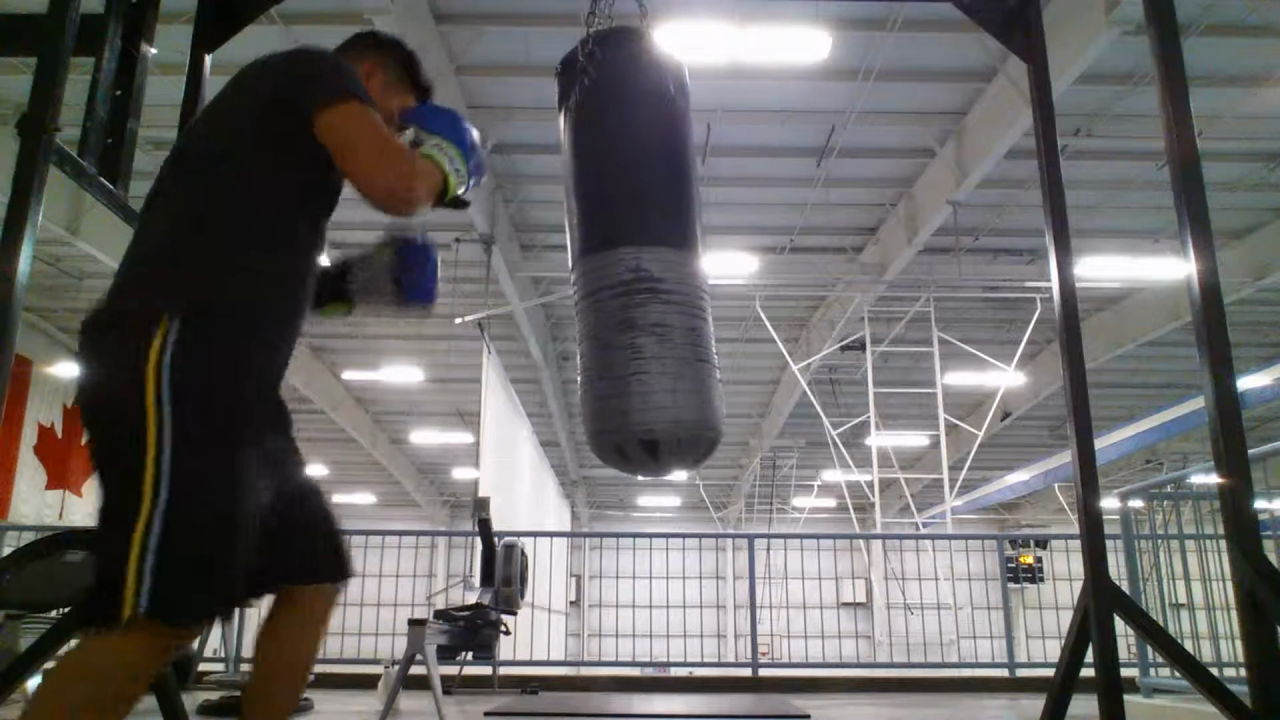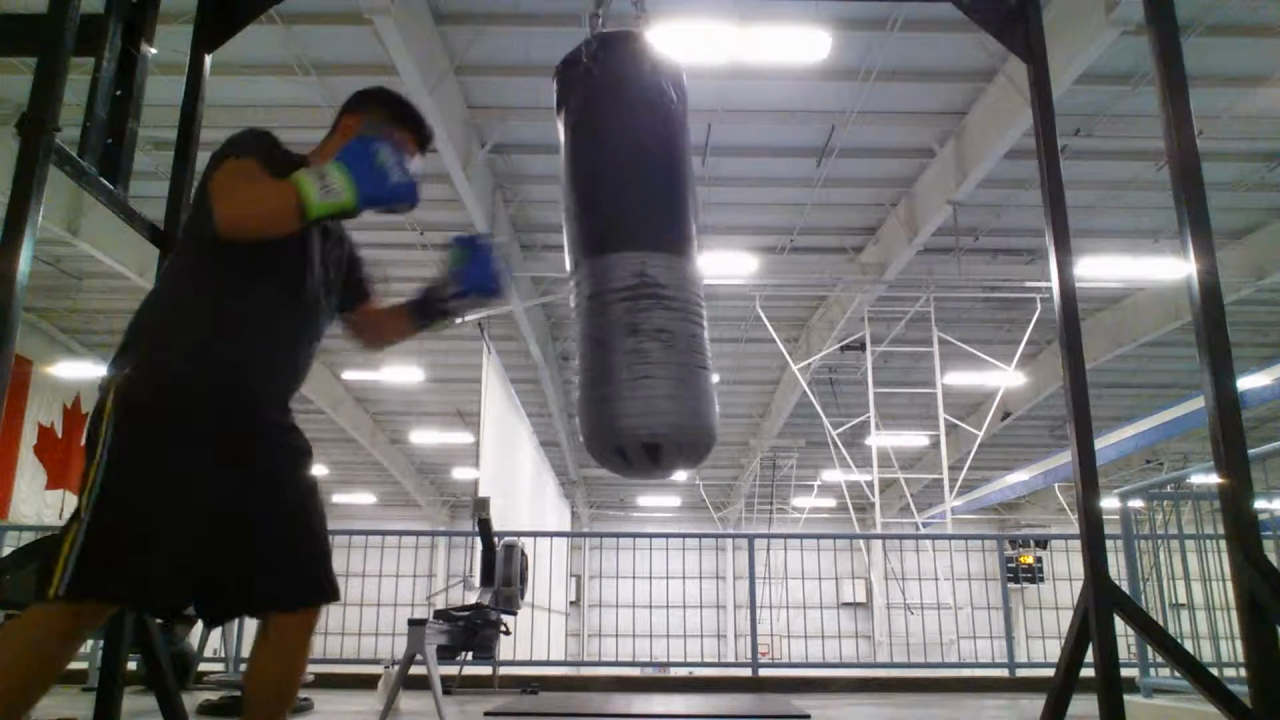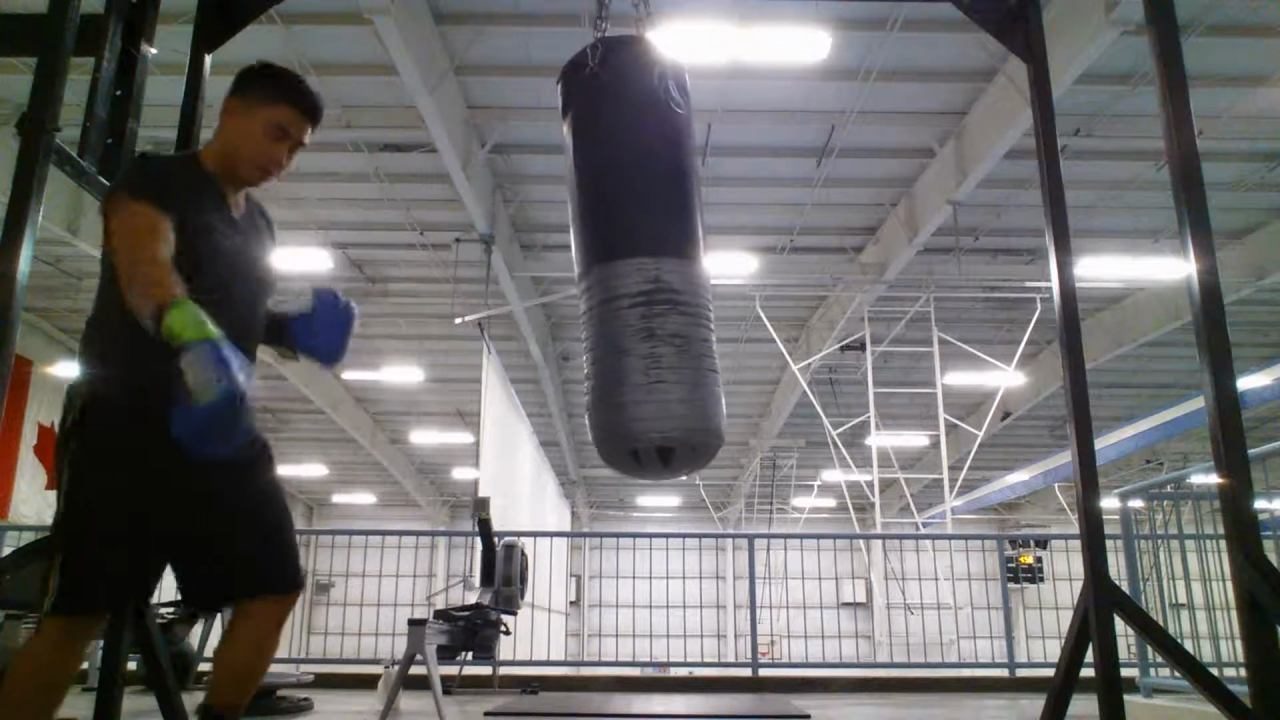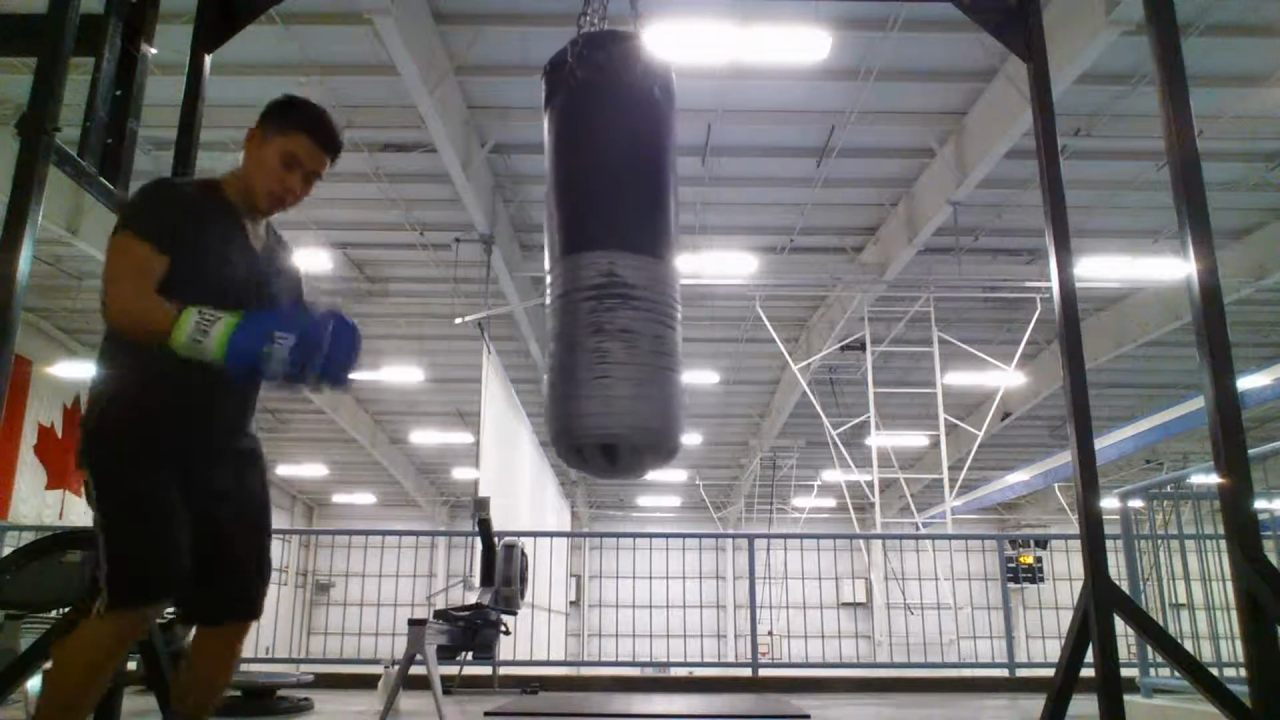
dt=0.4s
person 1, frame 1
left shoulder: (275, 126)
right shoulder: (316, 73)
right elbow: (394, 184)
left wrist: (358, 283)
right wrist: (447, 159)
left hip: (221, 377)
right hip: (182, 362)
left knee: (314, 579)
right knee: (163, 616)
person 1, frame 2
left shoulder: (333, 244)
right shoulder: (253, 153)
left elbow: (374, 329)
right elbow: (238, 214)
left wrist: (446, 297)
right wrist: (346, 181)
left hip: (254, 430)
right hip: (161, 401)
left knee: (298, 604)
right knee: (84, 603)
person 1, frame 3
left shoulder: (255, 224)
right shoulder: (154, 178)
right elbow: (145, 267)
left wrist: (294, 330)
right wrist: (203, 348)
left hip: (219, 440)
right hip: (122, 427)
left knee: (274, 593)
right knee: (77, 617)
person 1, frame 4
left shoulder: (278, 256)
right shoulder: (169, 204)
left elbow: (276, 347)
right elbow: (123, 300)
left wrist: (315, 351)
right wrist: (238, 336)
left hip: (226, 448)
right hip: (135, 432)
left knee: (230, 617)
right knee: (134, 604)
